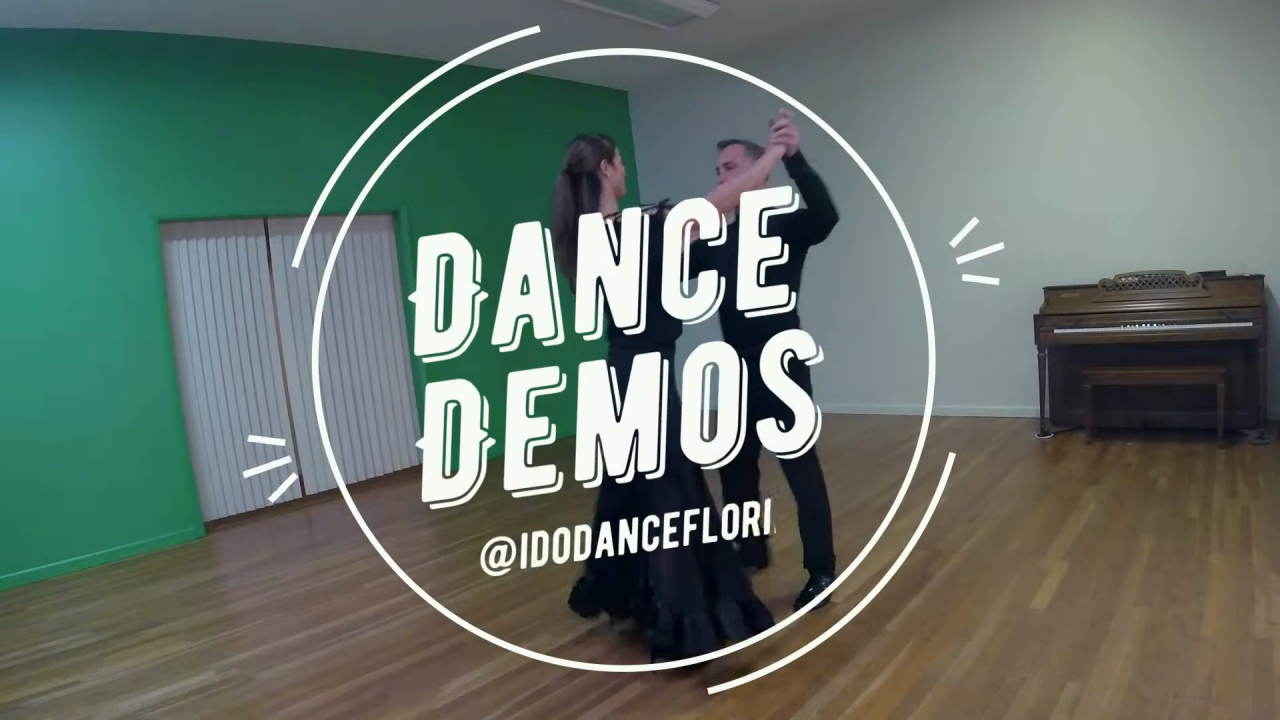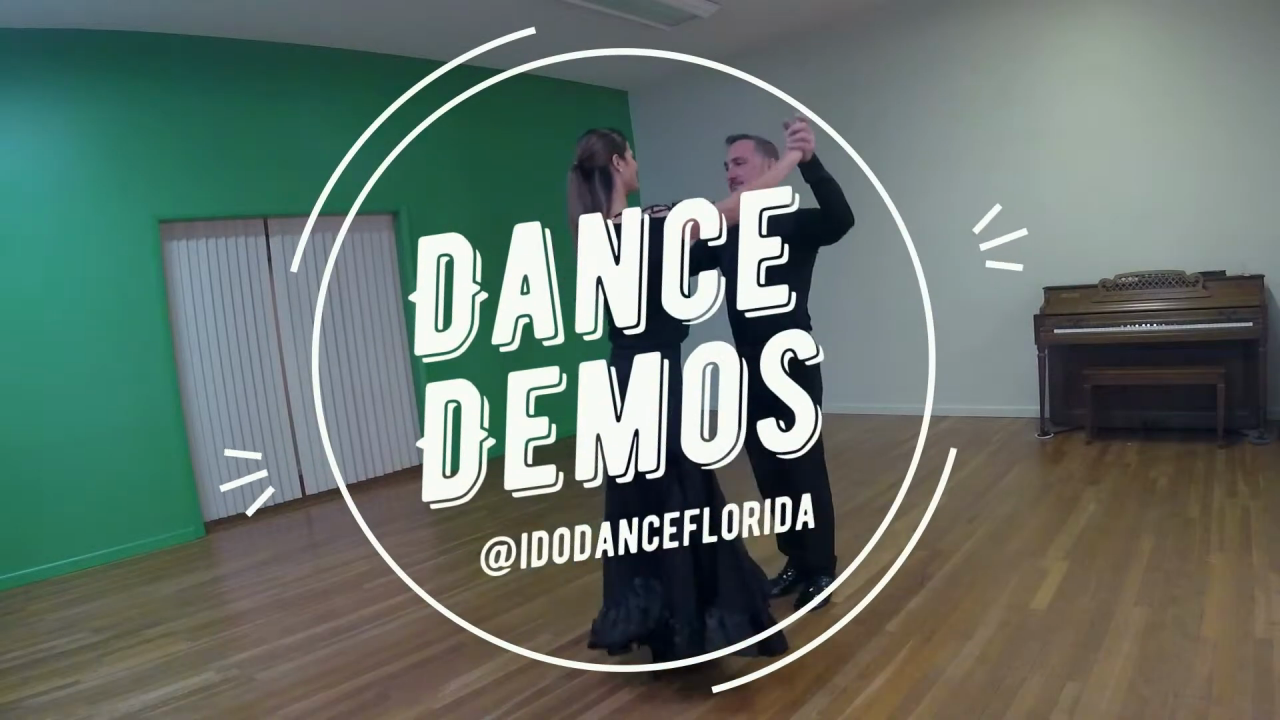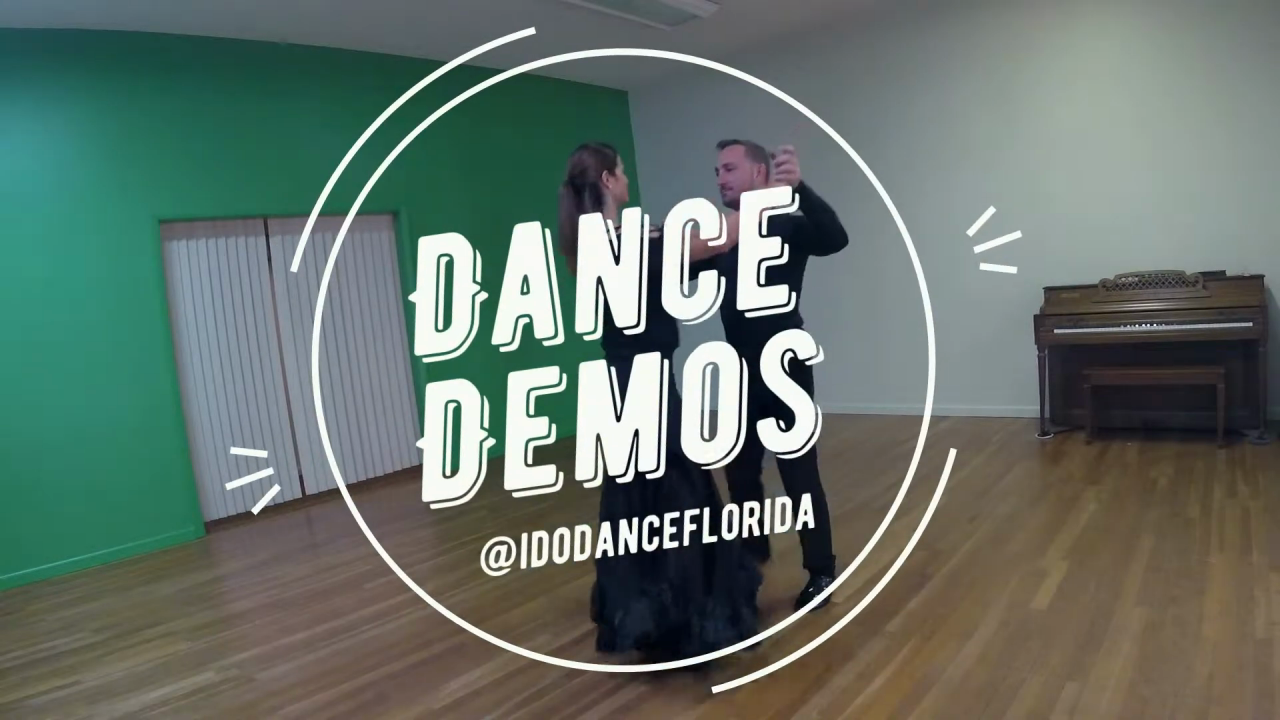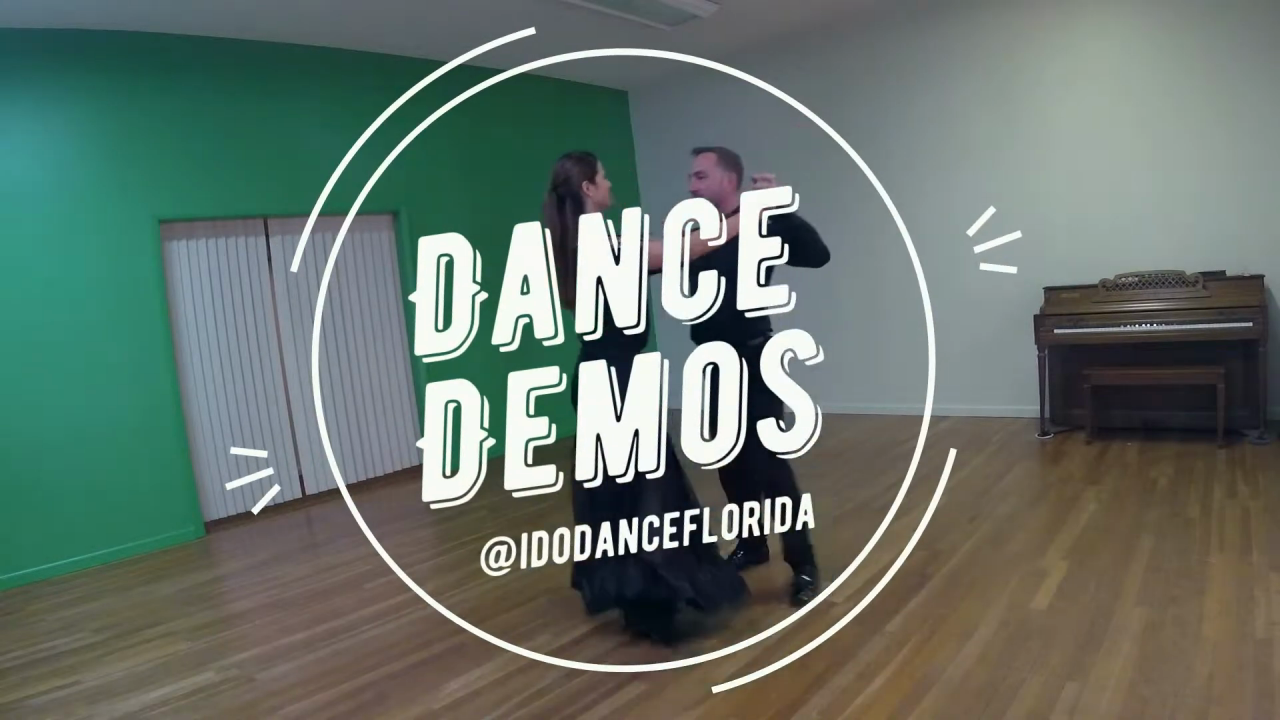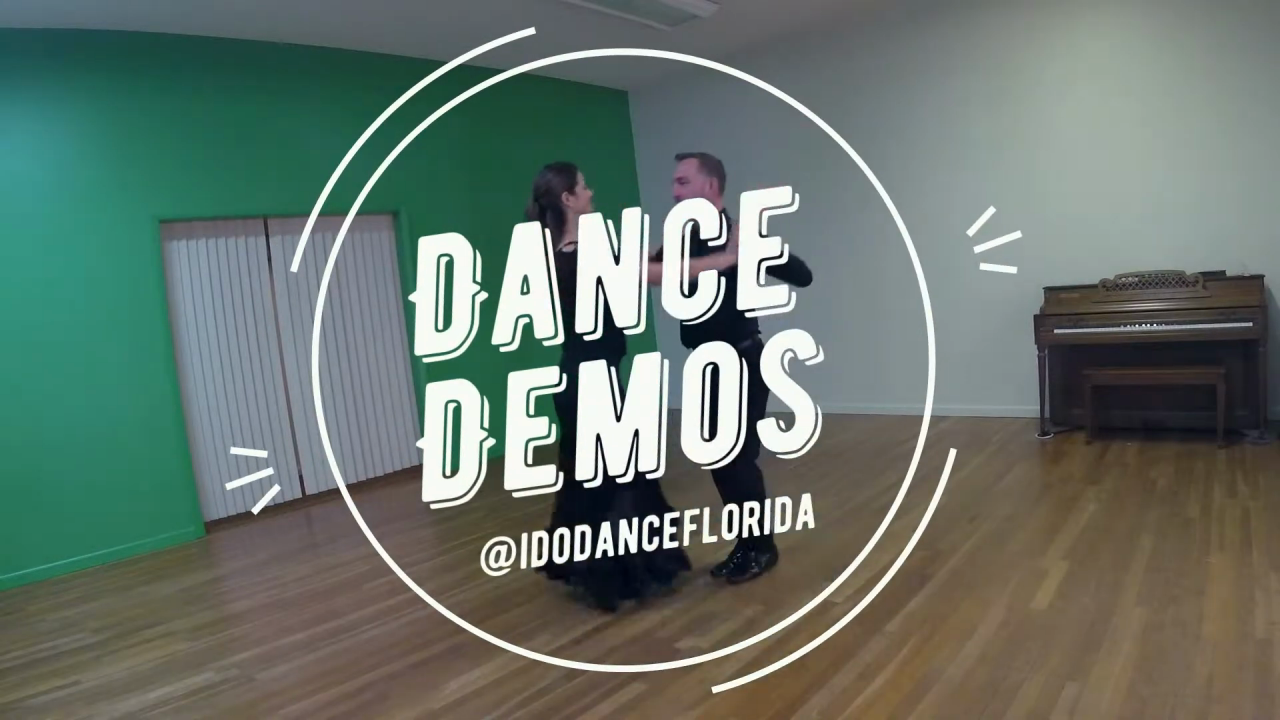
dt=0.3s
person 1, frame 1
right shoulder: (638, 228)
right elbow: (726, 200)
right wrist: (776, 154)
left hip: (623, 375)
left knee: (632, 498)
right knee: (668, 501)
left ankle: (629, 601)
right ankle: (677, 632)
person 1, frame 2
right shoulder: (647, 228)
right elbow: (741, 206)
right wrist: (793, 157)
left hip: (627, 378)
left knee: (642, 504)
right knee: (675, 505)
left ankle: (651, 623)
right ankle: (676, 635)
person 1, frame 3
right shoulder: (632, 246)
right elbow: (723, 238)
left hip: (617, 387)
left knee: (633, 502)
right knee: (674, 504)
left ankle: (639, 614)
right ankle: (669, 632)
person 1, frame 4
left shoulder: (579, 250)
right elbow: (693, 248)
right hip: (617, 382)
left knee: (608, 485)
right knee: (649, 486)
left ankle: (619, 584)
right ankle: (650, 603)
person 1, frame 5
left shoulder: (561, 257)
right shoulder: (581, 261)
right wrist: (731, 258)
left hip: (574, 382)
left knee: (594, 482)
right knee: (621, 481)
left ankle: (588, 566)
right ankle: (604, 574)
person 2, frame 1
left shoulder: (787, 226)
right shoulder: (722, 239)
left elbow: (825, 215)
left wrist: (794, 158)
left hip: (782, 364)
right hip: (739, 367)
left knee: (800, 469)
right knee: (736, 466)
left ankle: (822, 571)
right ankle: (752, 547)
person 2, frame 2
left shoulder: (796, 224)
right shoulder: (730, 237)
left elbow: (841, 219)
right elbow: (681, 263)
left wrist: (808, 162)
left hip: (791, 364)
right hip: (748, 366)
left knee: (805, 469)
right knee: (767, 471)
left ankle: (821, 570)
right ankle: (797, 560)
person 2, frame 3
left shoulder: (788, 227)
left elbow: (835, 238)
left wrist: (799, 187)
left hip: (785, 365)
right hip: (742, 367)
left knee: (797, 470)
right knee: (738, 464)
left ankle: (821, 570)
right ankle: (754, 542)
person 2, frame 4
left shoulder: (759, 231)
left elbow: (817, 254)
left wrist: (781, 210)
left hip: (753, 363)
left knee: (767, 461)
right knee: (730, 462)
left ankle: (803, 564)
right ankle: (752, 544)
person 2, frame 5
left shoulder: (739, 236)
left elbow: (801, 277)
left hip: (742, 363)
left knee: (737, 458)
right knee: (719, 461)
left ankle: (761, 545)
right ankle: (747, 543)
